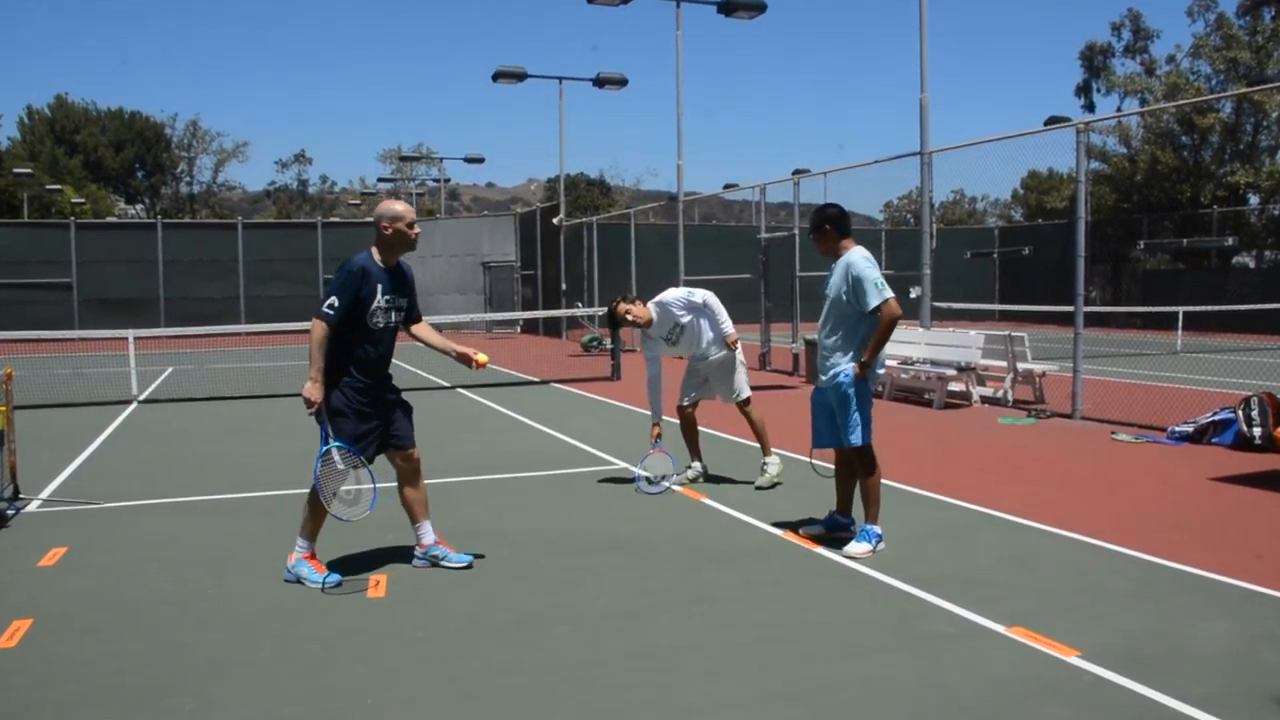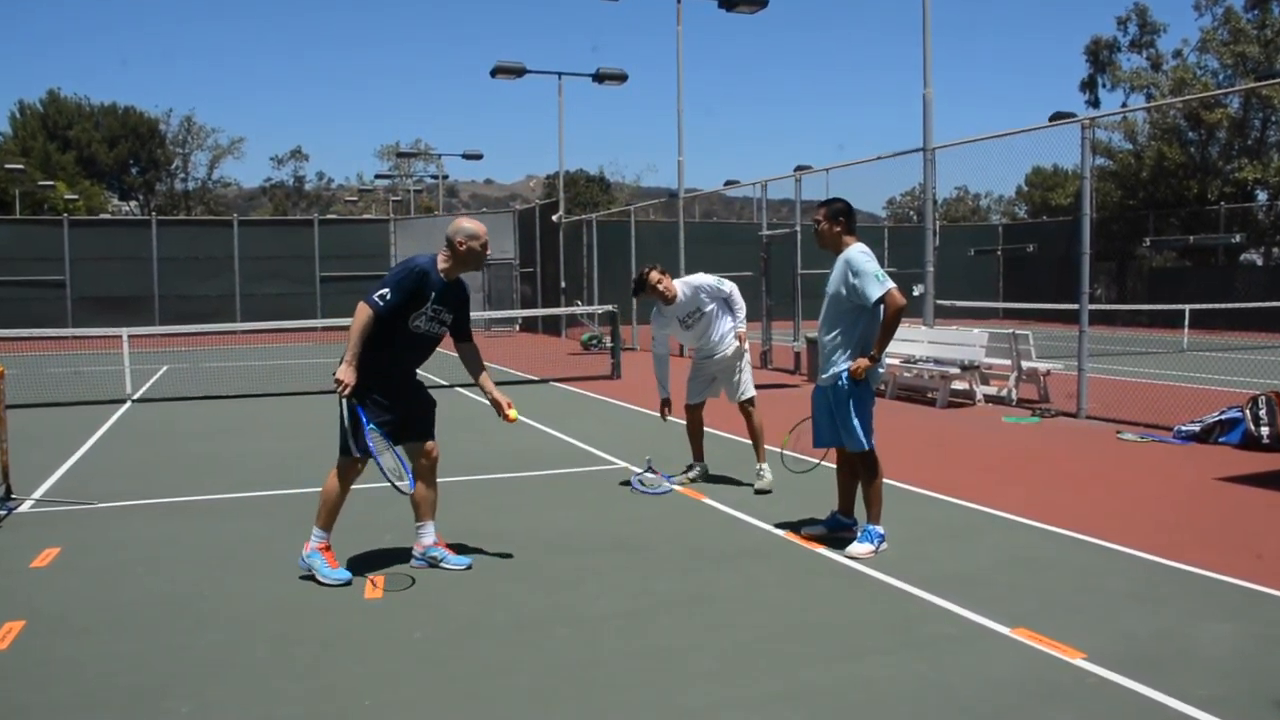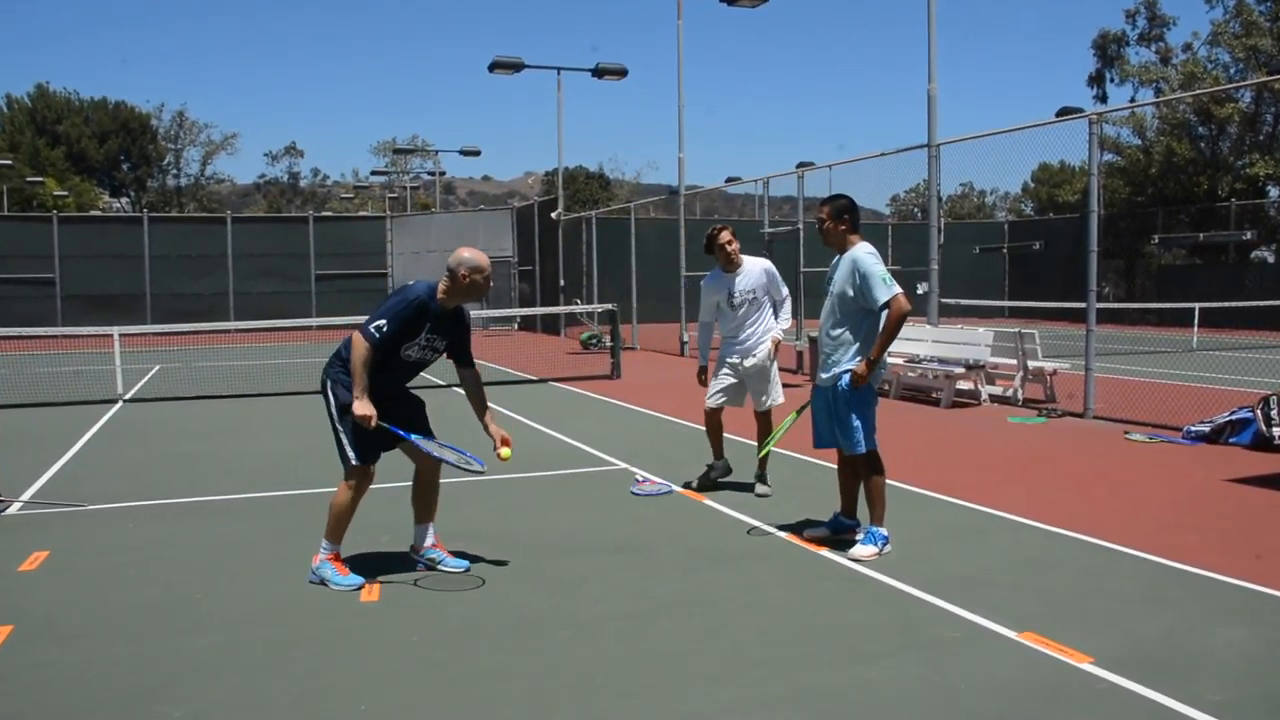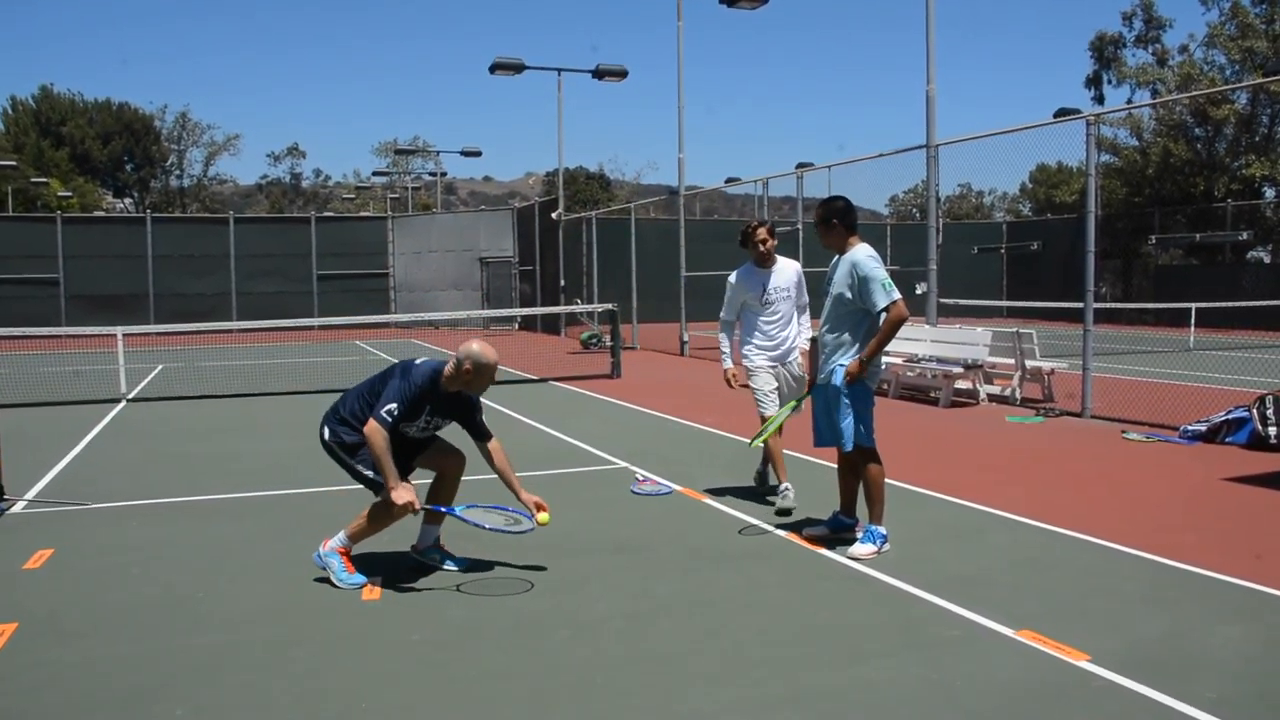
dt=0.4s
person 1, frame 1
left shoulder: (857, 262)
right shoulder: (840, 264)
left elbow: (892, 311)
left wrist: (866, 361)
left hip: (850, 376)
right hip: (830, 375)
left knee: (859, 449)
right knee: (841, 450)
left ankle: (872, 529)
right ankle: (842, 518)
person 1, frame 2
left shoulder: (856, 258)
right shoulder: (840, 261)
left elbow: (896, 302)
left wrist: (873, 356)
left hip: (851, 375)
right hip: (831, 374)
left knee: (861, 450)
right knee: (843, 450)
left ankle: (874, 530)
right ankle: (844, 518)
person 1, frame 3
left shoulder: (863, 258)
right shoulder: (839, 260)
left elbow: (900, 307)
left wrist: (871, 361)
left hip: (851, 376)
right hip: (829, 374)
left knee: (863, 452)
right knee: (843, 451)
left ankle: (878, 532)
right ankle: (847, 520)
person 1, frame 4
left shoulder: (862, 260)
right shoulder: (839, 261)
left elbow: (898, 312)
left wrist: (864, 360)
right wrist: (817, 367)
left hip: (850, 375)
right hip: (829, 374)
left knee: (862, 449)
right knee: (843, 449)
left ankle: (876, 530)
right ankle: (845, 518)
person 2, frame 1
left shoulder: (404, 274)
right shoulder: (357, 269)
left elbow: (413, 323)
right elbow: (322, 323)
left wrist: (455, 350)
right wrist: (315, 379)
left hip: (381, 387)
right hip: (345, 388)
left knee: (409, 459)
left ankle: (427, 545)
right ankle: (301, 558)
person 2, frame 2
left shoulder: (459, 291)
right shoulder: (416, 271)
left elbow: (465, 345)
right elbow: (366, 309)
left wrist: (491, 391)
right wrist: (349, 364)
left hip: (404, 381)
right hip: (366, 380)
left knee: (426, 456)
right knee: (352, 463)
left ankle: (426, 545)
right ankle: (316, 549)
person 2, frame 3
left shoulder: (458, 318)
right shoulder: (414, 298)
left elbow: (468, 373)
right elbow: (361, 339)
left wrist: (490, 425)
right wrist: (361, 399)
left hip: (389, 387)
right hip: (349, 381)
left knee: (430, 458)
right knee: (360, 474)
left ankle: (424, 547)
right ankle: (325, 559)
person 2, frame 4
left shoulder: (463, 398)
right shoulder: (416, 379)
left elbow: (488, 444)
right elbow: (372, 430)
left wrist: (522, 494)
right wrist: (395, 487)
right hip: (344, 432)
left knee: (453, 461)
right knee: (404, 498)
left ankle: (427, 545)
right ankle: (334, 550)
person 3, frame 1
left shoulder: (667, 300)
right shoulder: (649, 342)
left elbow: (707, 297)
right elbow: (654, 379)
left wrist: (727, 330)
right wrist: (656, 420)
left hip: (723, 350)
right hip: (698, 361)
left knee: (744, 405)
right knee: (684, 410)
left ankle: (770, 461)
right ankle: (697, 466)
person 3, frame 2
left shoulder: (699, 283)
right shoulder: (659, 319)
left elbow: (731, 290)
right elbow: (660, 355)
left wrist: (739, 326)
right wrist: (664, 394)
left hip: (730, 349)
right hip: (703, 358)
left knee: (746, 405)
right knee: (692, 409)
left ankle: (762, 468)
right ankle: (698, 466)
person 3, frame 3
left shoulder: (763, 268)
right shoulder: (710, 284)
left elbow: (783, 299)
right elbow: (706, 323)
left wrist: (779, 332)
right wrist: (703, 361)
left hip: (762, 353)
right hip: (730, 356)
left knee: (764, 415)
right knee: (711, 410)
left ankle: (761, 474)
right ankle: (718, 464)
person 3, frame 4
left shoulder: (793, 269)
right shoulder: (738, 280)
right elbow: (726, 323)
left wrist: (803, 343)
right wrist: (727, 362)
left hip: (791, 357)
right hip: (759, 359)
right knee: (769, 419)
left ankle: (764, 466)
right ankle: (784, 487)
